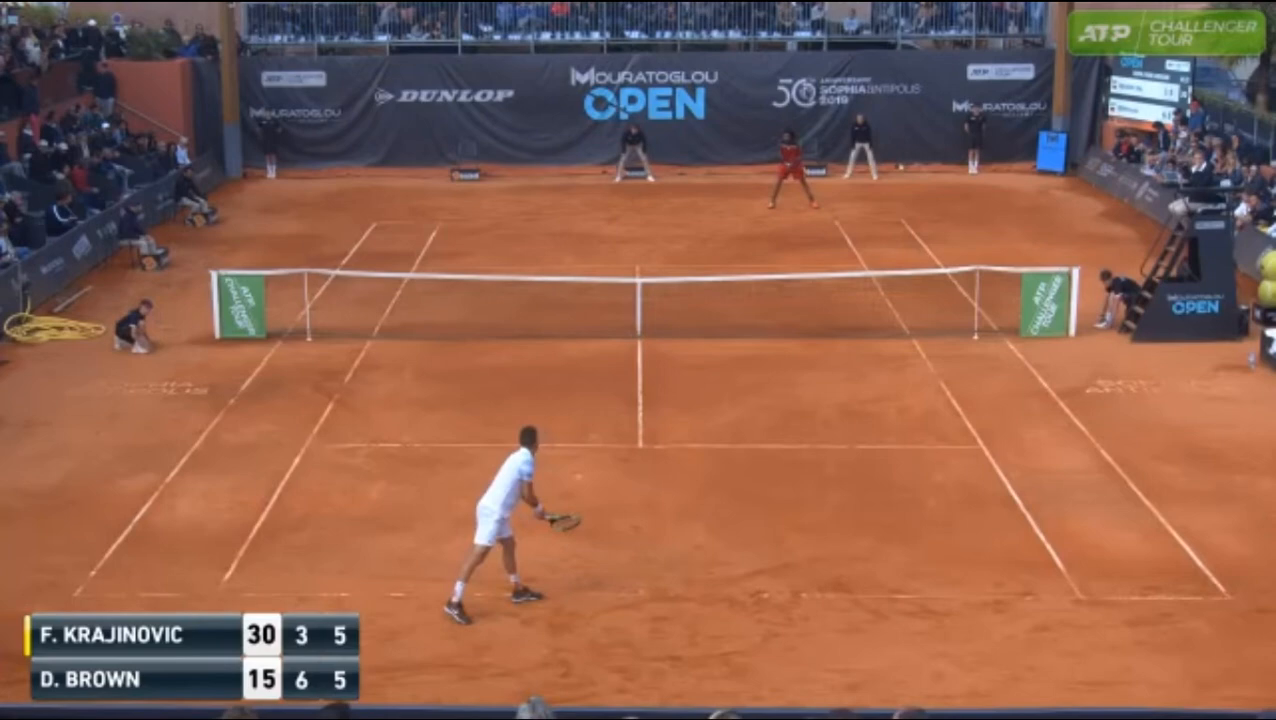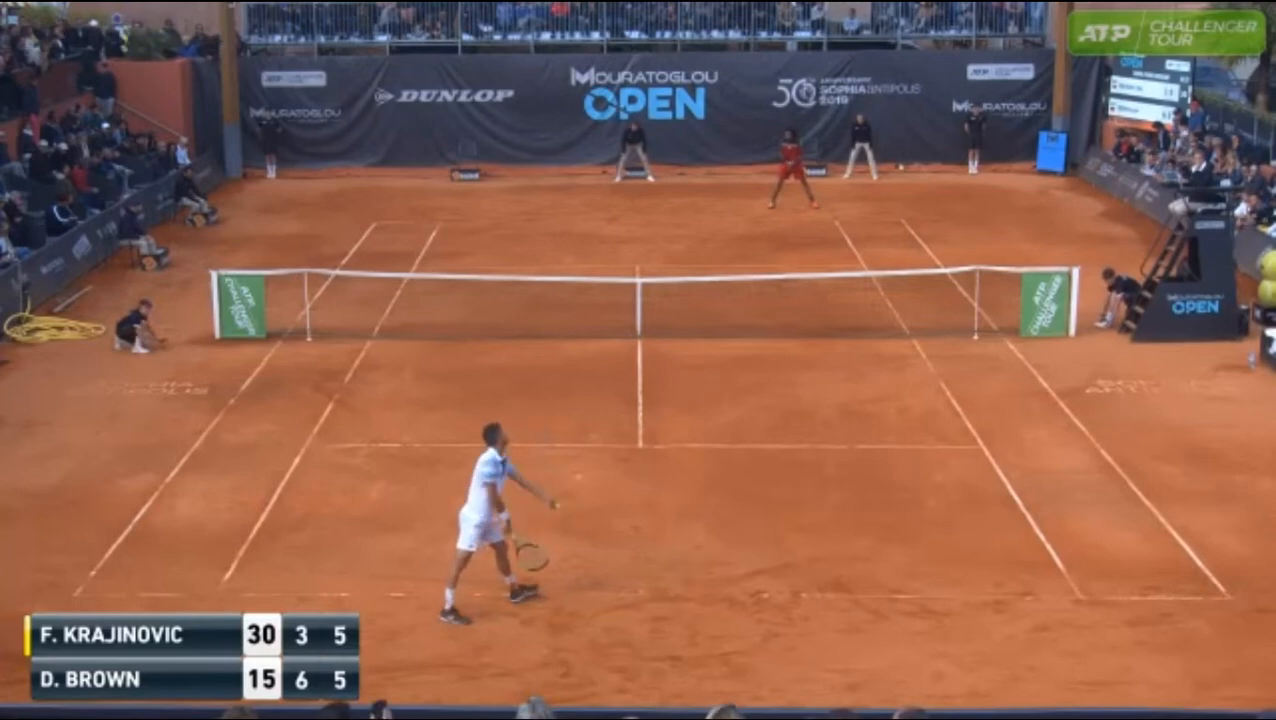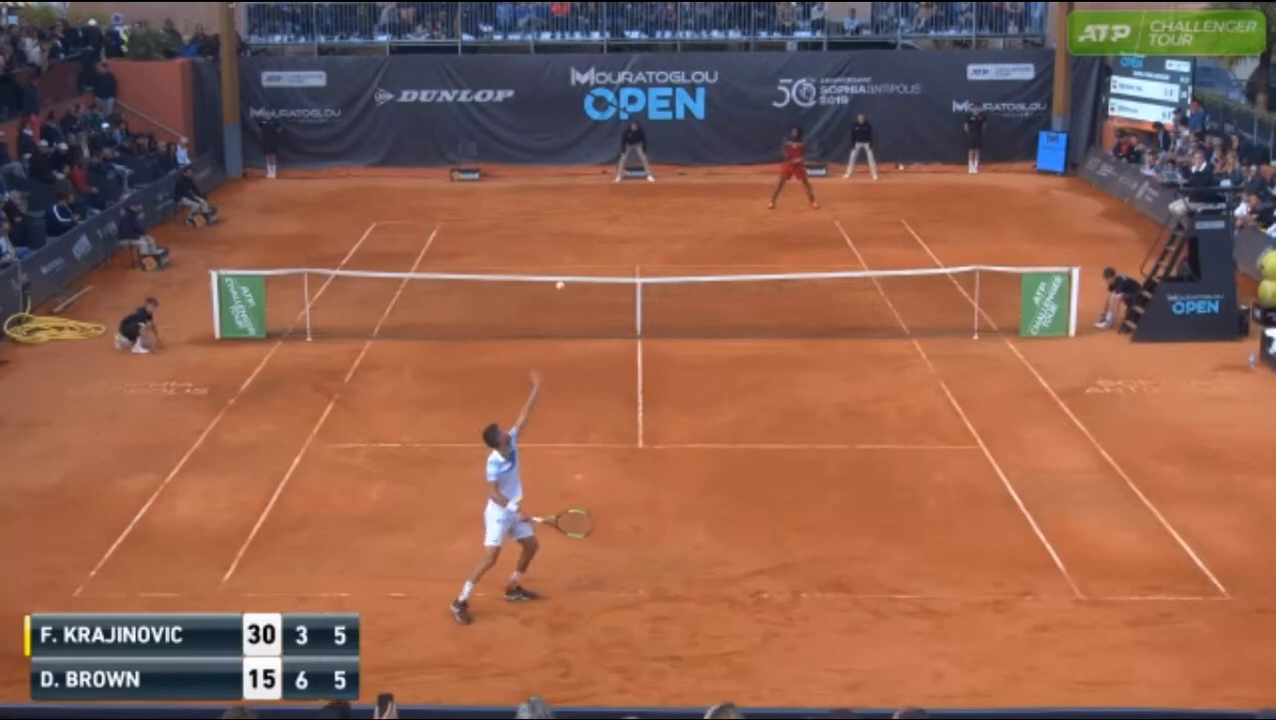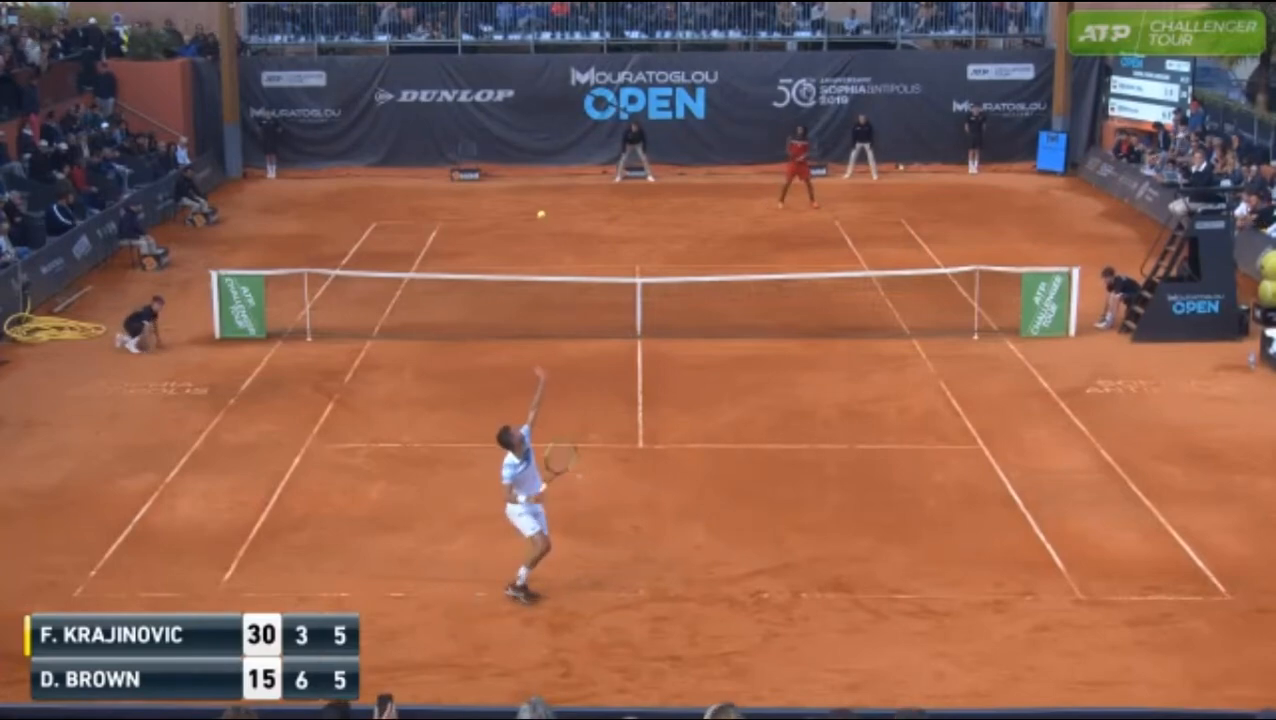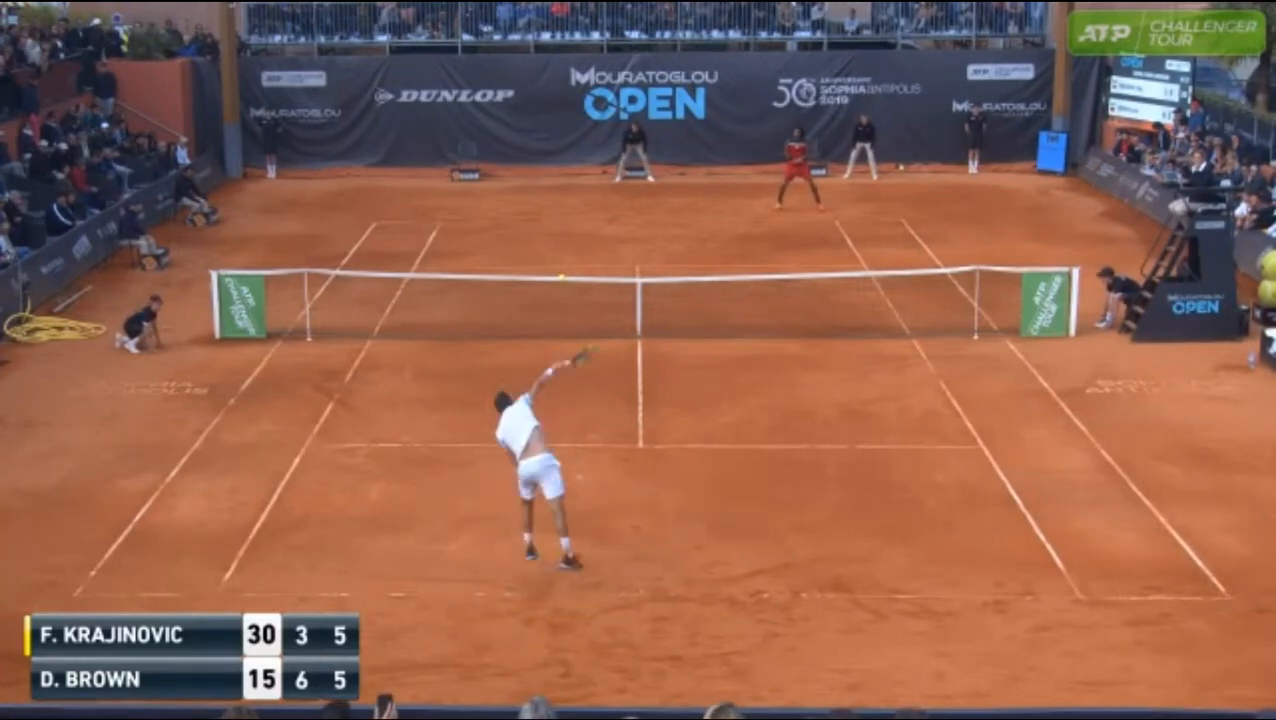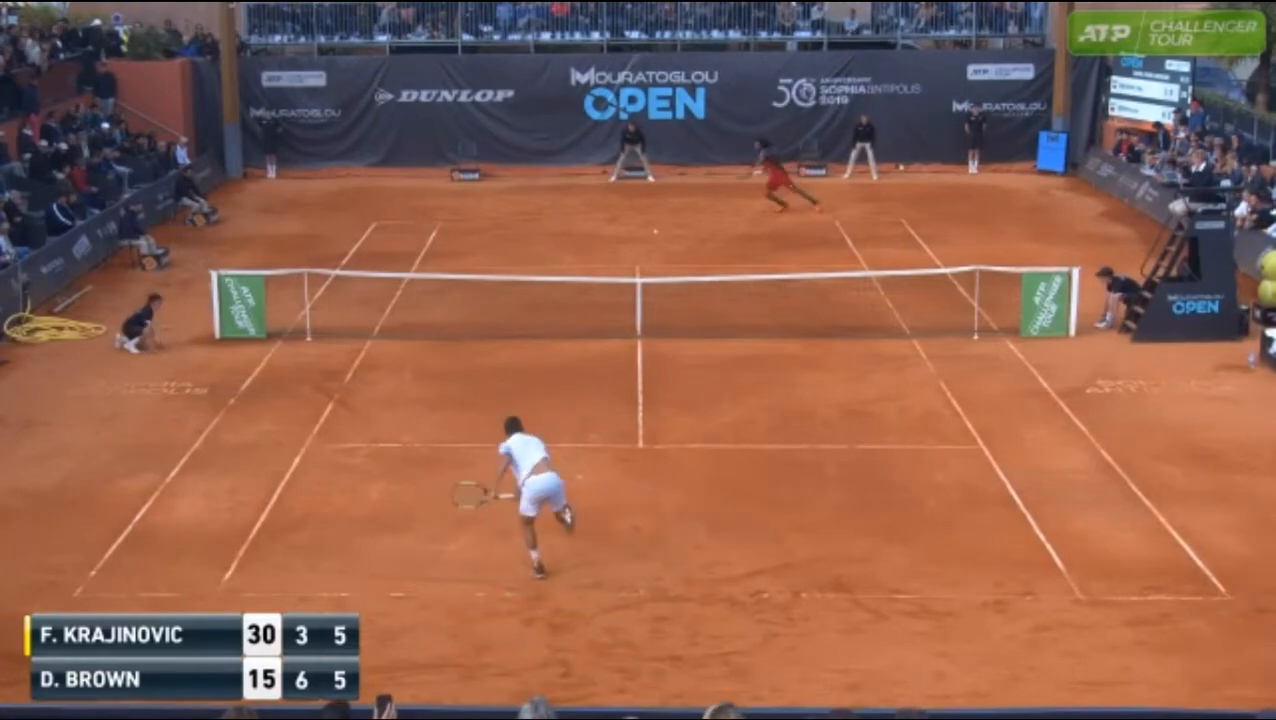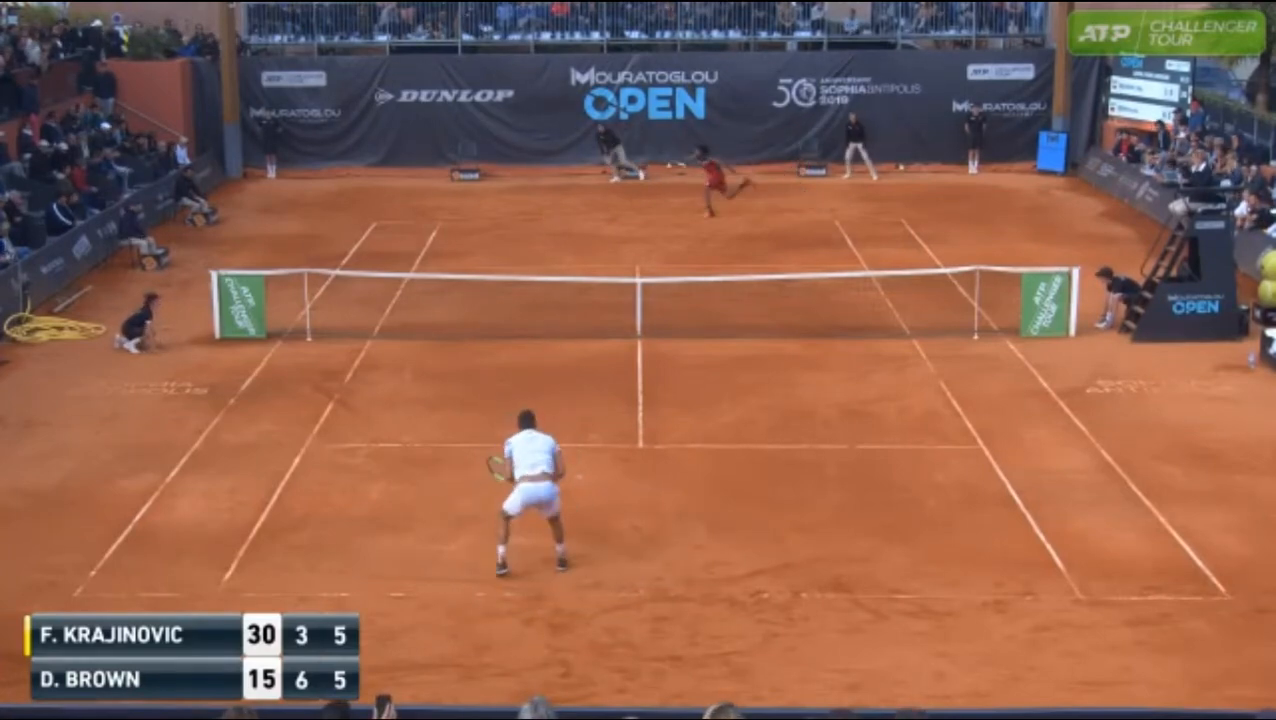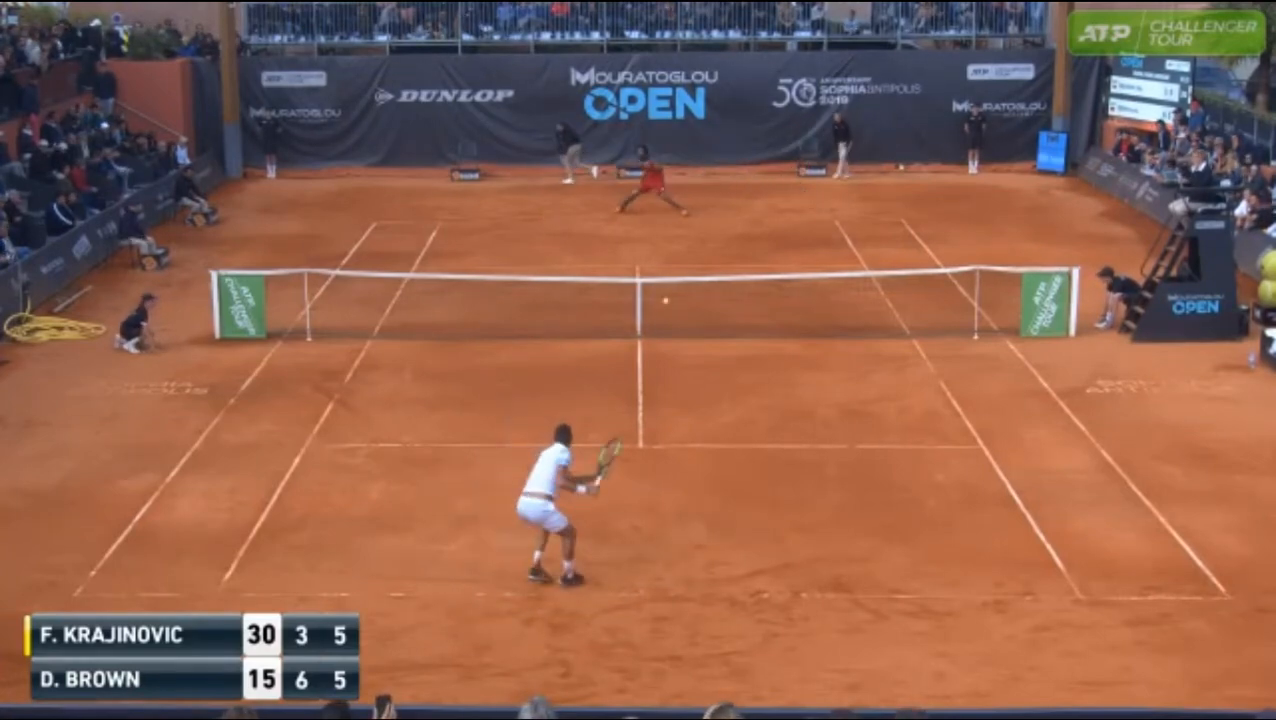
dt=0.4s
person 1, frame 1
left shoulder: (518, 457)
right shoulder: (527, 460)
right elbow: (528, 494)
left wrist: (535, 508)
right wrist: (539, 508)
left hip: (496, 511)
right hip: (492, 511)
left knee: (509, 544)
right knee: (479, 554)
left ankle: (519, 590)
right ankle: (454, 603)
person 1, frame 2
left shoulder: (503, 460)
right shoulder: (487, 461)
left elbow: (522, 480)
right elbow: (492, 496)
left wrist: (544, 497)
right wrist: (505, 516)
left hip: (487, 518)
right hip: (473, 517)
left knee: (501, 548)
right knee: (462, 560)
left ankle: (515, 590)
right ankle: (448, 609)
person 1, frame 3
left shoulder: (510, 442)
right shoulder: (493, 463)
left elbow: (524, 414)
right elbow: (493, 494)
left wrist: (536, 388)
right wrist: (515, 508)
left hip: (513, 511)
right hip: (498, 514)
left knee: (532, 546)
right knee: (490, 558)
left ankle: (513, 587)
right ankle: (461, 602)
person 1, frame 4
left shoulder: (525, 440)
right shoulder: (509, 465)
left elbow: (532, 411)
right elbow: (508, 498)
left wrist: (542, 383)
right wrist: (524, 499)
left hip: (533, 507)
right hip: (520, 510)
left knee: (541, 548)
right knee: (542, 547)
left ankle: (517, 584)
right ankle: (517, 586)
person 1, frame 5
left shoulder: (501, 431)
right shoulder: (521, 404)
left elbow: (514, 459)
right elbow: (539, 383)
right wrist: (554, 369)
left hip: (525, 467)
right hip: (544, 461)
left knee: (527, 505)
right knee: (558, 510)
left ankle: (529, 547)
right ankle: (568, 556)
person 1, frame 6
left shoulder: (506, 445)
right shoulder: (536, 441)
left elbow: (505, 465)
left wrist: (495, 488)
right wrist: (521, 491)
left hip: (533, 485)
right hip: (553, 480)
left knee: (527, 524)
right knee: (560, 515)
left ankle: (538, 566)
right ankle: (567, 513)
person 1, frame 7
left shoulder: (511, 442)
right shoulder: (549, 440)
left elbow: (509, 474)
right elbow: (561, 470)
left hip: (525, 490)
right hip: (546, 488)
left knee: (504, 518)
right knee: (554, 520)
left ankle: (501, 563)
right ankle: (562, 559)
person 1, frame 8
left shoulder: (549, 453)
right shoulder: (563, 453)
left elbow: (567, 478)
right elbow: (560, 482)
left wrist: (590, 478)
right wrist: (581, 488)
left hip: (522, 504)
right hip: (537, 506)
left knee: (547, 527)
right knee: (570, 533)
left ankle: (536, 569)
right ankle: (568, 577)
